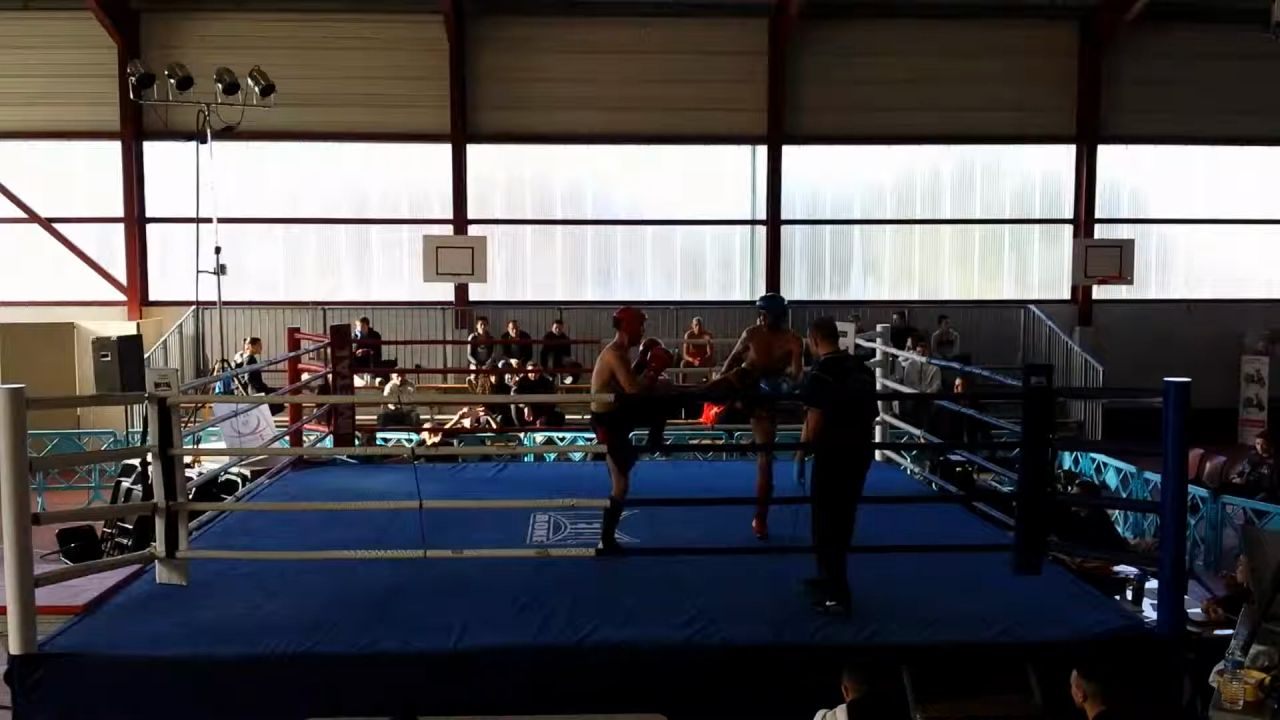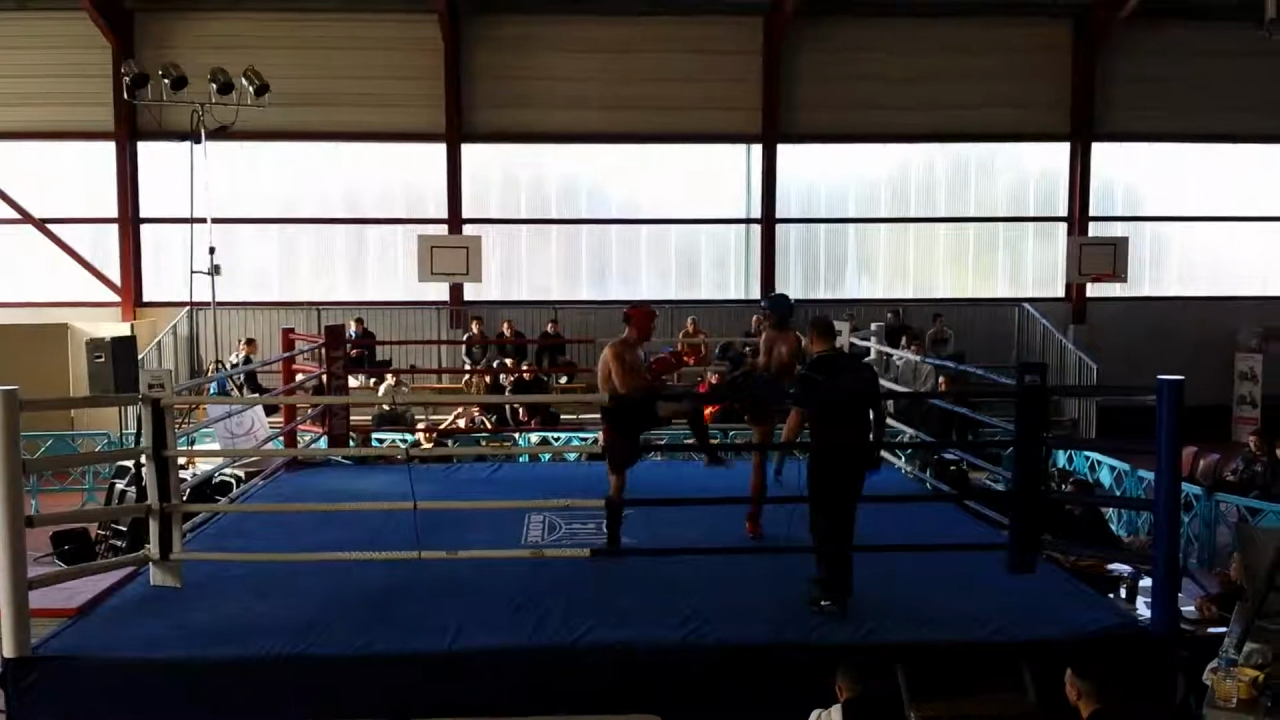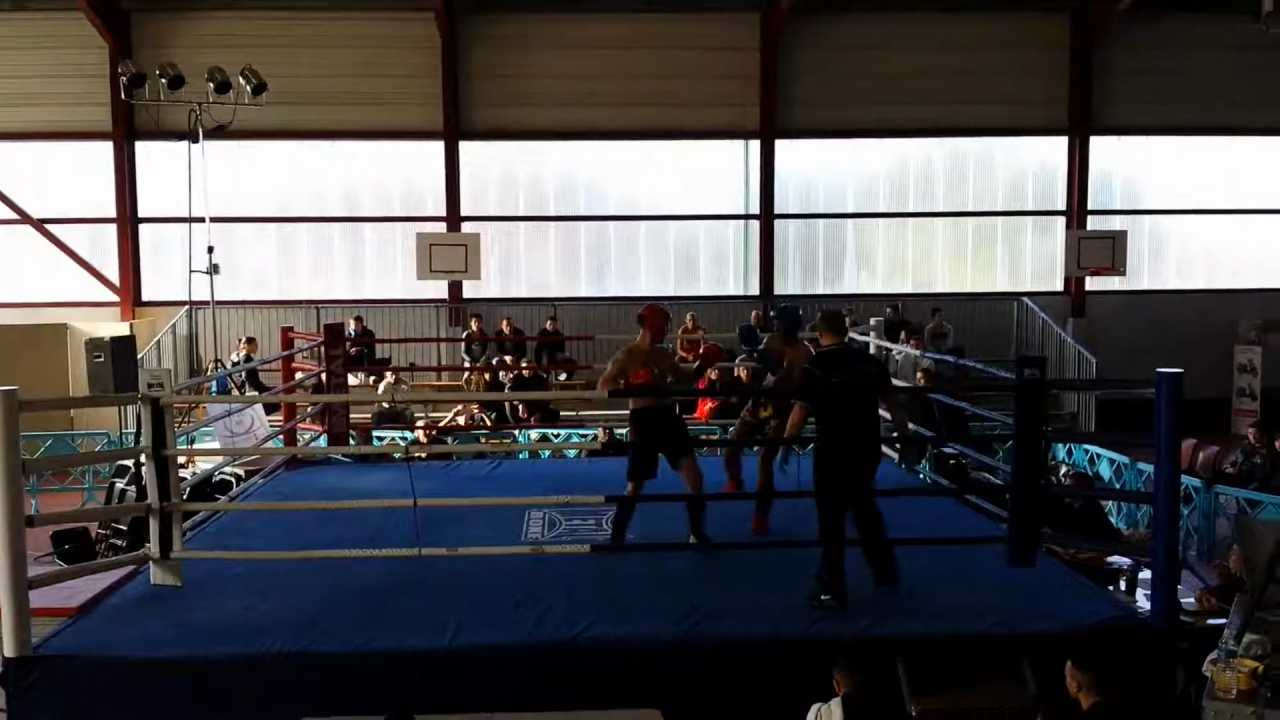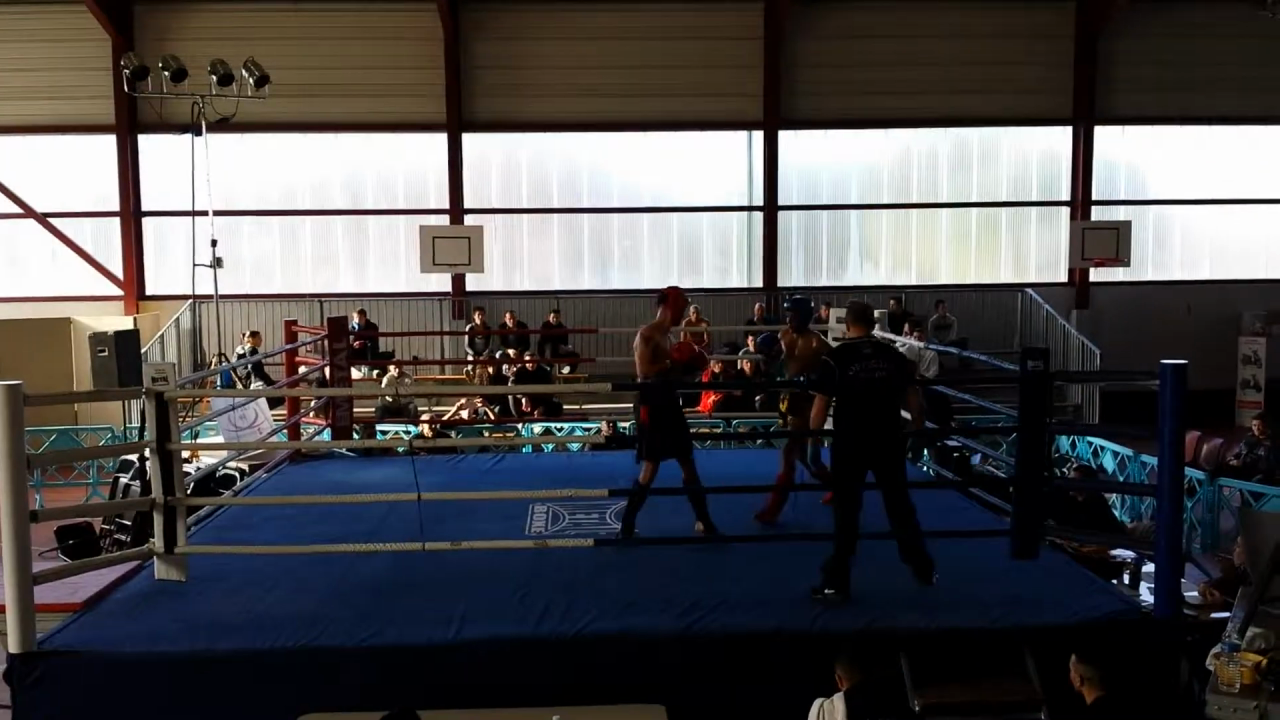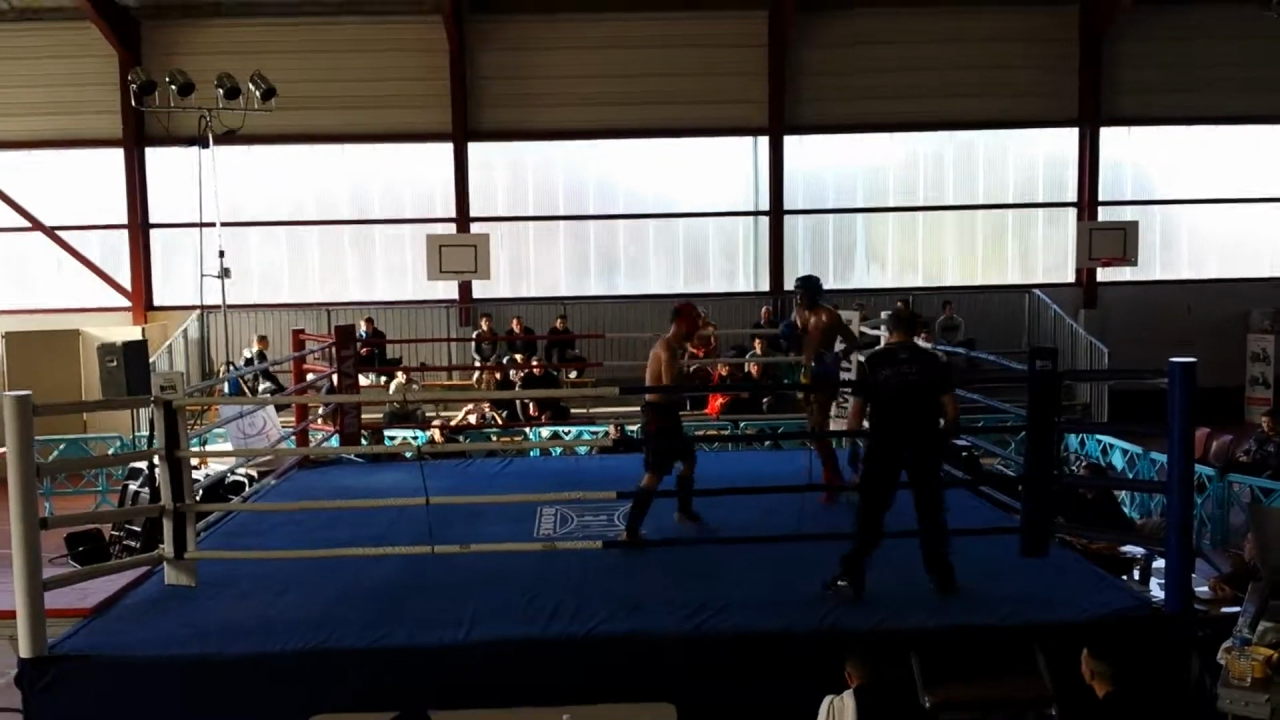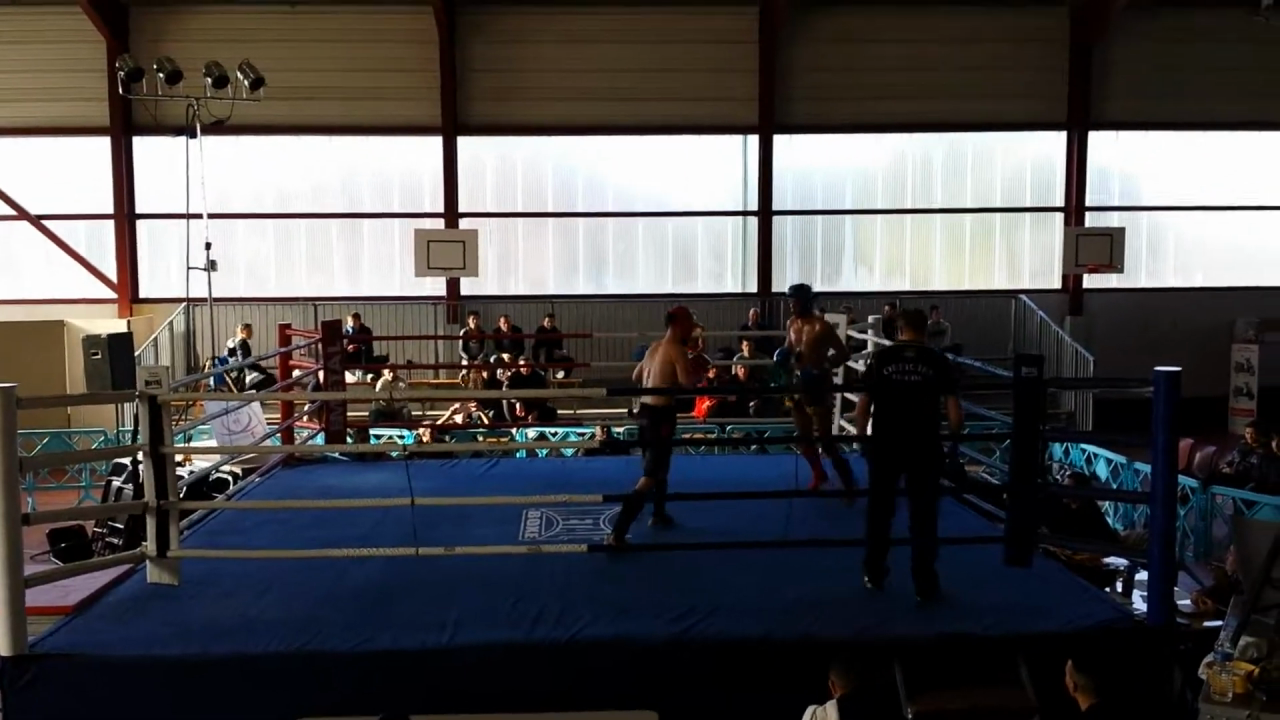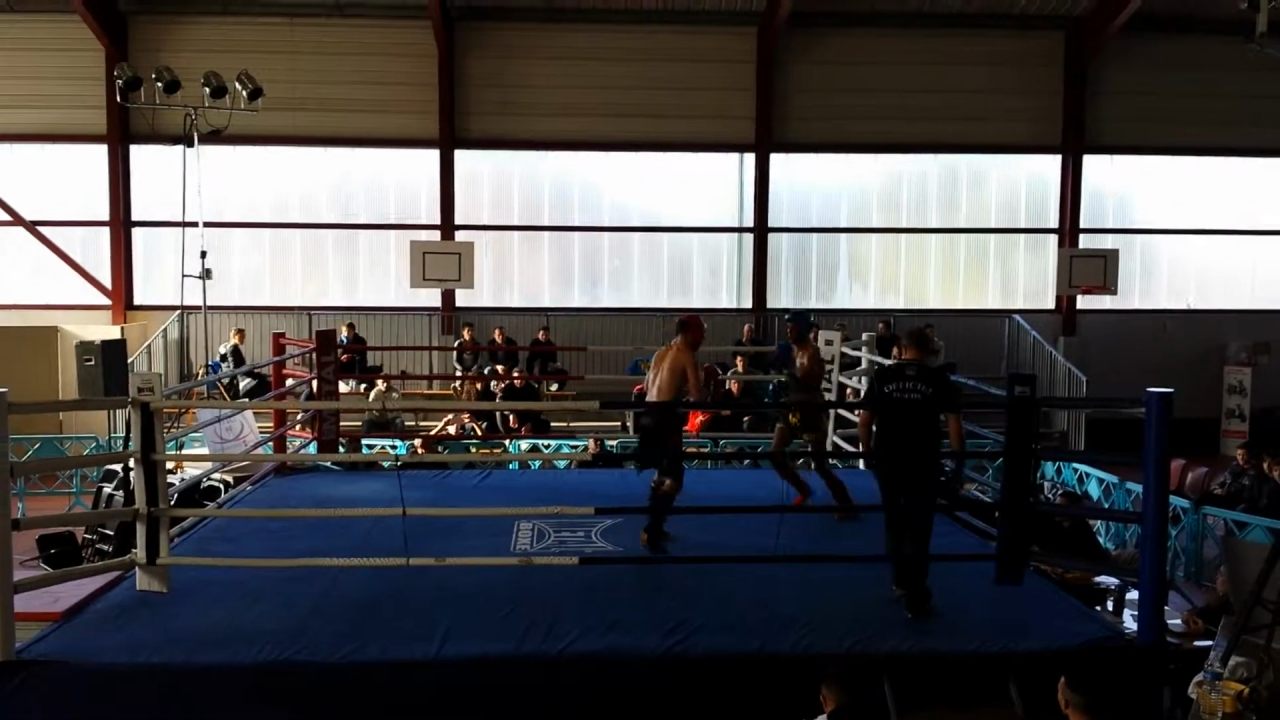
dt=0.2s
person 1, frame 1
left shoulder: (821, 372)
right shoulder: (862, 369)
left elbow: (813, 422)
right elbow: (872, 413)
left wrist: (801, 456)
left hip: (833, 455)
right hip: (861, 452)
left knee: (826, 522)
right knee: (843, 520)
left ankle: (836, 594)
right ankle: (830, 581)
person 1, frame 2
left shoulder: (812, 371)
right shoulder: (862, 368)
left elbow: (796, 420)
right elbow: (879, 413)
right wrist: (874, 448)
left hip: (828, 454)
right hip: (858, 452)
left knee: (824, 522)
right knee: (843, 517)
left ankle: (832, 595)
right ankle: (839, 581)
person 1, frame 3
left shoulder: (816, 366)
right shoulder: (870, 362)
left elbow: (800, 415)
right elbow: (893, 405)
left wrist: (784, 450)
right wrist: (905, 437)
left hip: (833, 449)
right hip: (867, 447)
left knee: (831, 518)
right knee: (866, 509)
left ankle: (832, 590)
right ankle: (886, 573)
person 1, frame 4
left shoulder: (835, 358)
right shoulder: (893, 356)
left elbow: (820, 407)
right elbow: (914, 403)
right wrist: (917, 430)
left hip: (849, 443)
right hip: (888, 441)
left knee: (846, 512)
right knee: (899, 505)
left ankle: (835, 583)
right ankle: (924, 570)
person 1, frame 5
left shoulder: (873, 362)
right shoulder: (932, 362)
left elbow: (857, 409)
right elbow: (951, 410)
left wrist: (852, 446)
right wrist: (945, 435)
left hip: (883, 446)
right hip: (925, 445)
left knee: (871, 512)
right knee: (931, 512)
left ankle: (851, 577)
right ankle: (942, 577)
person 1, frame 6
left shoulder: (880, 358)
right shoulder: (938, 362)
left elbow: (862, 405)
right elbow: (954, 409)
left wrist: (862, 437)
right wrist: (954, 442)
left hip: (885, 445)
right hip: (924, 446)
left knee: (880, 509)
right knee: (924, 515)
left ankle: (874, 573)
right ankle: (924, 585)
person 1, frame 7
left shoulder: (882, 377)
right shoulder: (939, 380)
left elbow: (865, 421)
right elbow: (954, 426)
left wrist: (869, 452)
right wrist: (959, 462)
left hip: (886, 461)
right hip: (923, 463)
left knee: (895, 521)
right knee: (918, 528)
left ankle: (901, 581)
right ankle: (916, 600)
person 2, frame 1
left shoulder: (620, 352)
right shoulder: (614, 355)
left elbow: (629, 383)
right elbow: (634, 389)
left wrist: (645, 363)
right wrist: (655, 371)
left hip: (621, 412)
right hip: (606, 420)
right knee: (621, 483)
left ankle: (655, 439)
person 2, frame 2
left shoulder: (636, 349)
right shoulder: (615, 350)
right elbow: (625, 387)
left wrist: (656, 369)
right wrist: (653, 375)
left hip: (639, 408)
right hip: (616, 414)
left knee: (691, 403)
right knee: (618, 480)
left ankle: (709, 454)
person 2, frame 3
left shoulder: (664, 353)
right shoulder: (624, 357)
left elbow: (684, 380)
right elbow: (602, 387)
left wrist: (702, 366)
right wrist: (630, 384)
left hip: (668, 416)
right hip: (643, 420)
left knee: (693, 475)
right knee: (635, 485)
person 2, frame 4
left shoulder: (666, 336)
right shoulder: (647, 335)
right elbow: (644, 372)
left wrist: (689, 363)
right wrist: (676, 364)
left hip: (668, 401)
right hip: (651, 403)
left knee: (688, 463)
right knee: (650, 467)
person 2, frame 5
left shoulder: (668, 345)
right shoulder: (668, 347)
left elbow: (652, 378)
right elbow: (670, 385)
left hip: (664, 411)
right hip: (659, 414)
left knee: (689, 459)
right knee: (655, 475)
left ankle: (684, 509)
person 2, frame 6
left shoulder: (655, 348)
right shoulder: (678, 350)
left elbow: (637, 376)
right elbow: (688, 386)
right wrist: (698, 375)
left hip: (646, 412)
right hip: (660, 415)
left knee: (661, 468)
right knee: (651, 479)
left ankle: (658, 514)
person 2, frame 7
left shoulder: (662, 353)
right shoulder: (688, 356)
right elbow: (697, 396)
left hip: (648, 414)
right hip: (665, 416)
left knee: (662, 473)
right knee: (674, 479)
left ankle: (655, 526)
person 3, frame 1
left shoulder: (794, 341)
right shoulder: (751, 333)
left elbow: (796, 374)
right elbow: (732, 358)
left wrist: (785, 385)
right wrist: (720, 379)
left hip: (764, 398)
right hip: (741, 383)
left knee: (765, 458)
left ankle: (760, 518)
person 3, frame 2
left shoulder: (793, 342)
right shoulder: (768, 331)
left elbow: (772, 375)
left hip: (769, 398)
right hip: (752, 388)
left knee: (759, 459)
left ankle: (753, 518)
person 3, frame 3
left shoulder: (804, 353)
right shoulder: (772, 341)
left elbow: (795, 385)
right elbow: (758, 356)
left hip: (781, 407)
right hip: (761, 400)
left knee: (766, 461)
right knee: (733, 445)
left ankle: (761, 517)
right ankle: (735, 482)
person 3, frame 4
left shoulder: (818, 344)
right shoulder: (785, 336)
left hip: (805, 403)
right hip: (787, 398)
left knee: (789, 454)
right knee: (803, 454)
left ankle: (773, 509)
person 3, frame 5
left shoulder: (829, 317)
right shoulder: (799, 313)
left elbow: (852, 342)
left wrist: (835, 359)
left hip: (825, 378)
right hip: (808, 375)
left knee: (818, 432)
right knee: (814, 432)
left ankle: (834, 481)
right ankle: (834, 479)
person 3, frame 6
left shoulder: (822, 327)
right shoulder: (791, 324)
left elbow: (843, 354)
left wrist: (822, 370)
right wrist: (784, 358)
left hip: (819, 387)
right hip: (799, 385)
left knee: (825, 442)
right knee: (803, 439)
left ankle: (849, 485)
right ankle: (819, 476)
person 3, frame 7
left shoulder: (811, 353)
right shoulder: (794, 349)
left elbow: (807, 385)
left wrist: (790, 370)
left hip: (811, 412)
right hip: (793, 408)
left knee: (819, 465)
right knee: (776, 455)
left ankle: (846, 505)
right ankle: (804, 490)
